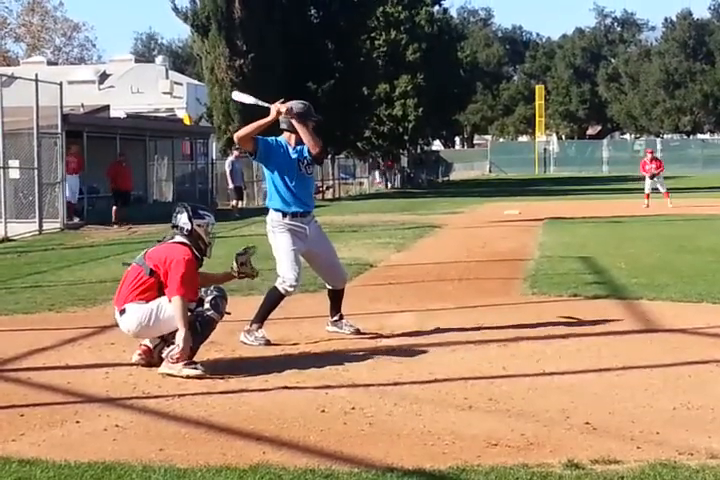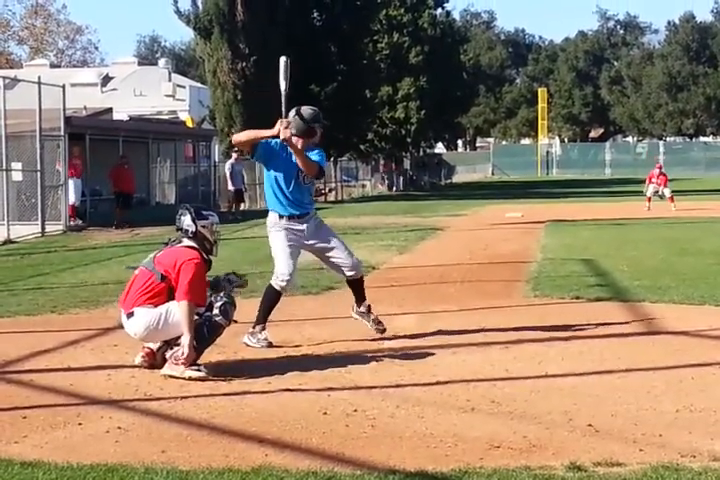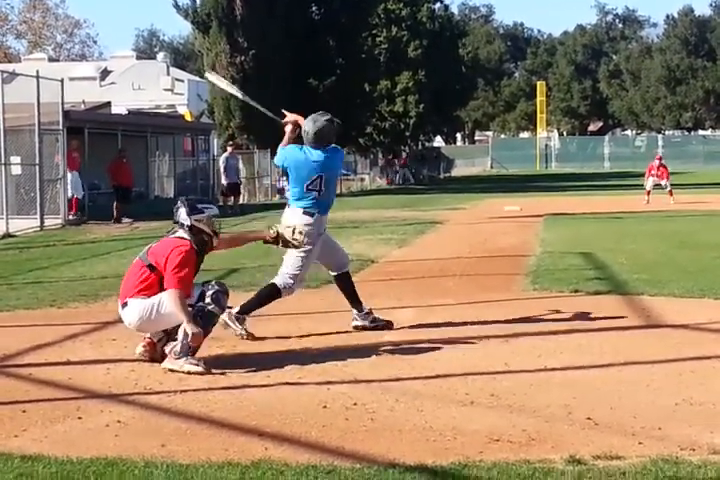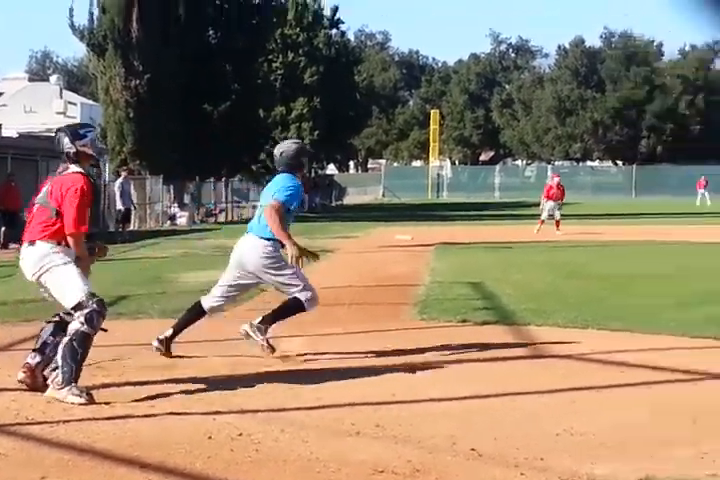
dt=0.5s
person 1, frame 1
left shoulder: (307, 149)
right shoulder: (270, 147)
left elbow: (319, 150)
right elbow: (239, 138)
left wrist: (294, 119)
right wrist: (271, 118)
left hip: (309, 222)
right hip: (282, 223)
left knee: (337, 275)
right knee: (289, 279)
left ankle: (335, 319)
right ankle: (253, 328)
person 1, frame 2
left shoulder: (315, 153)
right shoulder: (272, 148)
left elbow: (312, 171)
right elbow: (237, 139)
left wrist: (292, 144)
right wrist: (272, 133)
left hip: (310, 222)
right hip: (282, 225)
left knee: (350, 264)
right knee: (283, 275)
left ankle: (361, 307)
right ankle: (256, 330)
person 1, frame 3
left shoulder: (291, 154)
right shoulder: (334, 155)
left elbow: (279, 161)
left wrist: (289, 134)
right wrist: (299, 120)
left hip: (291, 217)
right hip: (308, 224)
left knee: (339, 263)
right knee: (288, 280)
left ankle: (362, 315)
right ankle: (238, 315)
person 1, frame 4
left shoulder: (277, 183)
right shoulder: (291, 185)
right elbow: (271, 212)
right wrist: (292, 245)
left hip: (246, 246)
right hip: (264, 252)
left knee: (215, 299)
right knee: (307, 297)
left ankle: (166, 338)
right ankle: (260, 325)
person 2, frame 1
left shoulder: (169, 247)
right shoulder: (183, 255)
left elbow: (198, 280)
right elbow: (178, 296)
left wrist: (234, 273)
right wrist: (183, 333)
left hip: (128, 314)
right hip: (138, 316)
left knee: (198, 298)
right knee: (214, 298)
left ankle: (151, 349)
right ankle: (176, 360)
person 2, frame 2
left shoulder: (174, 250)
right shoulder: (193, 259)
right elbow: (185, 301)
left wrist: (209, 285)
right wrist: (189, 339)
right hip: (144, 321)
right knee: (223, 303)
left ankle: (155, 351)
right ankle: (178, 362)
person 2, frame 3
left shoulder: (185, 240)
right shoulder: (182, 248)
left elbow: (223, 241)
right elbow: (173, 290)
left wrist: (265, 235)
right wrist: (188, 324)
left hip: (137, 307)
right hip: (140, 309)
left knee: (199, 296)
right knee: (216, 293)
left ankle: (155, 343)
right ankle: (180, 356)
person 2, frame 4
left shoulder: (57, 178)
right shoulder: (78, 181)
right elbow: (73, 232)
right wrist: (84, 261)
left hip: (32, 252)
right hip: (48, 253)
left knee: (71, 312)
right knee: (90, 310)
left ankle: (35, 368)
right ankle: (63, 385)
